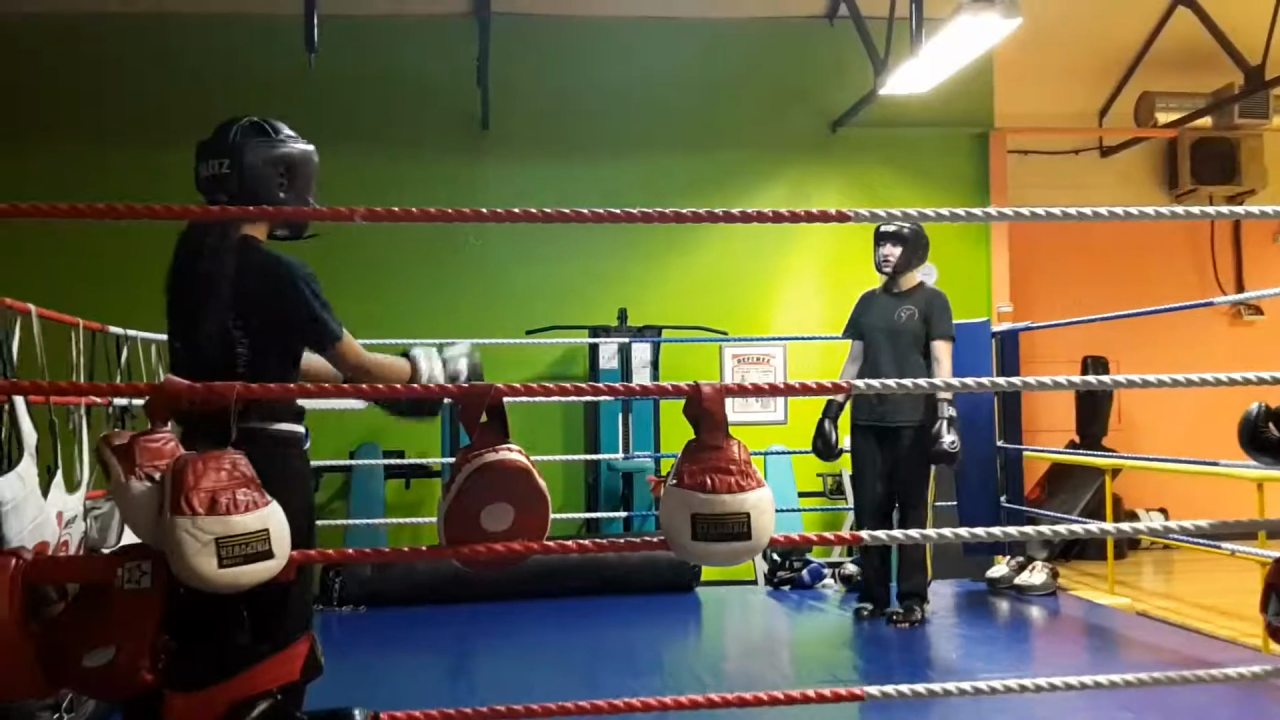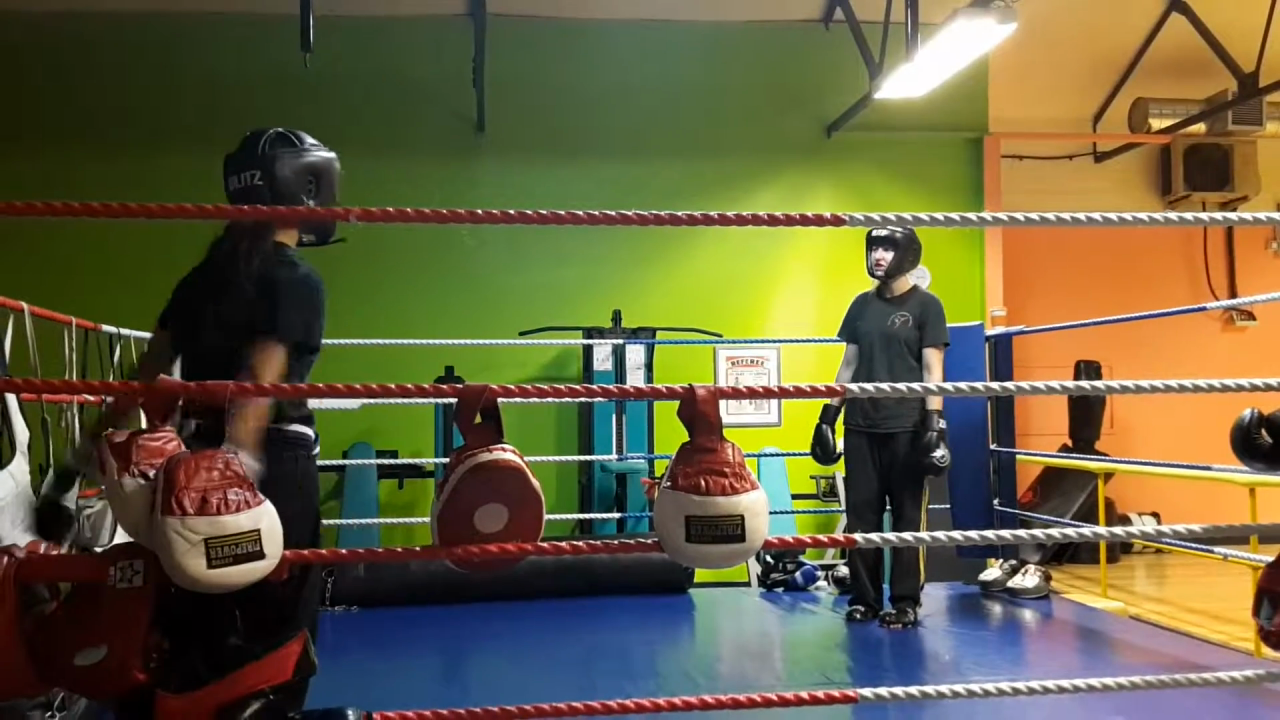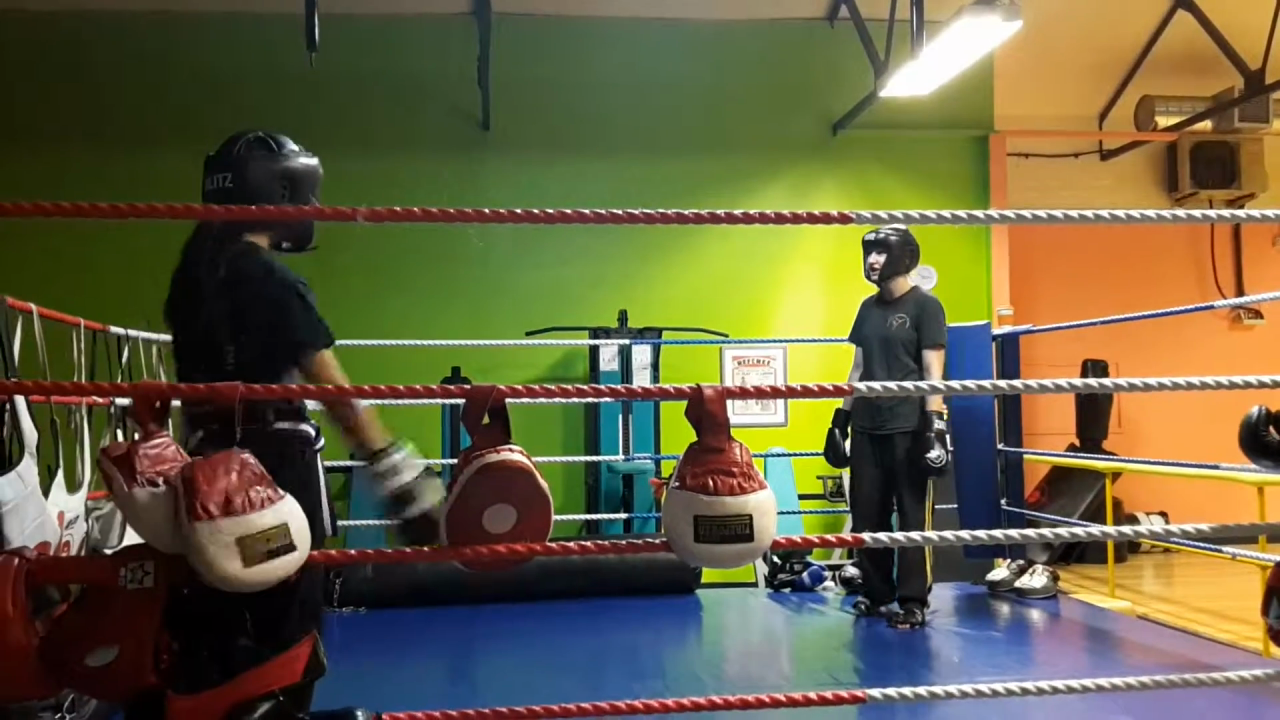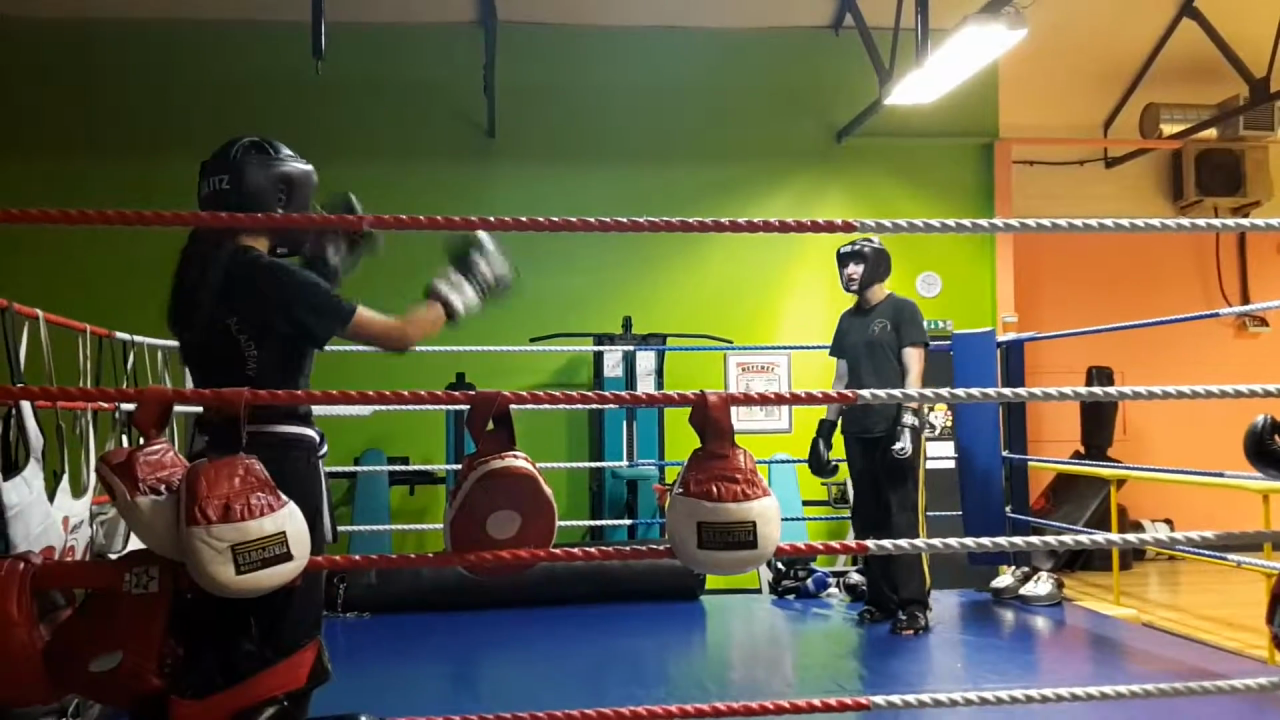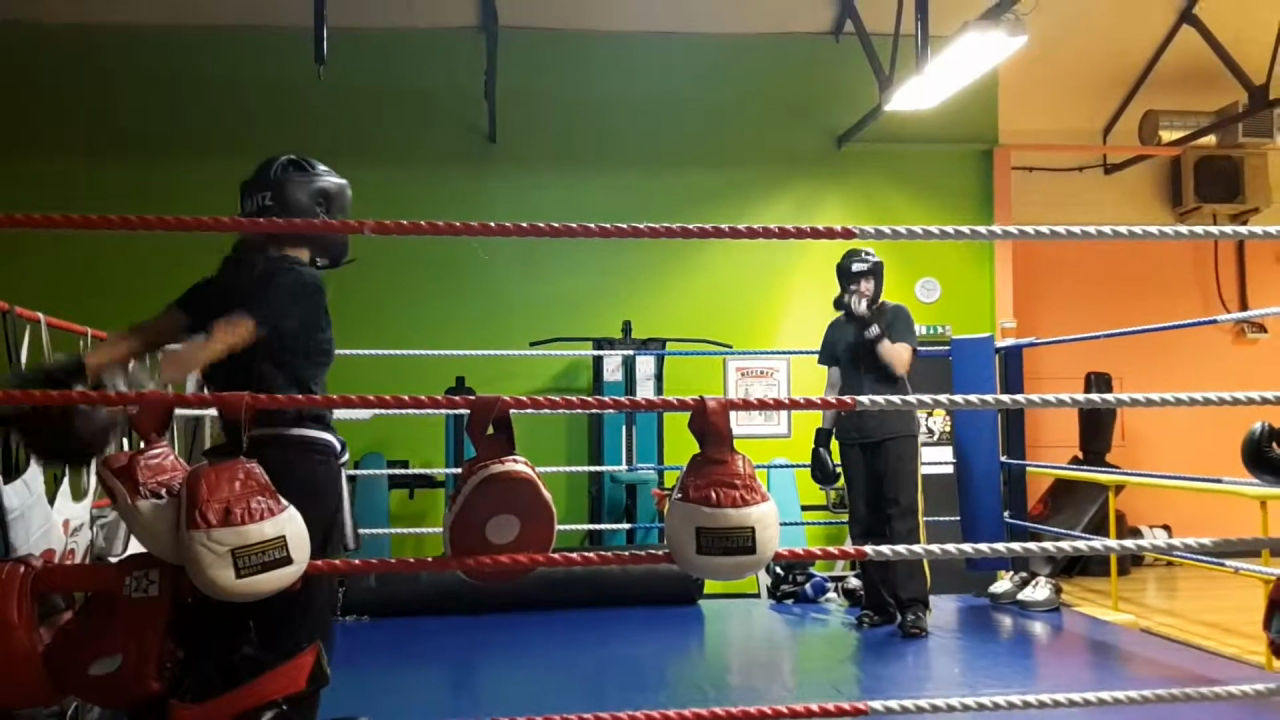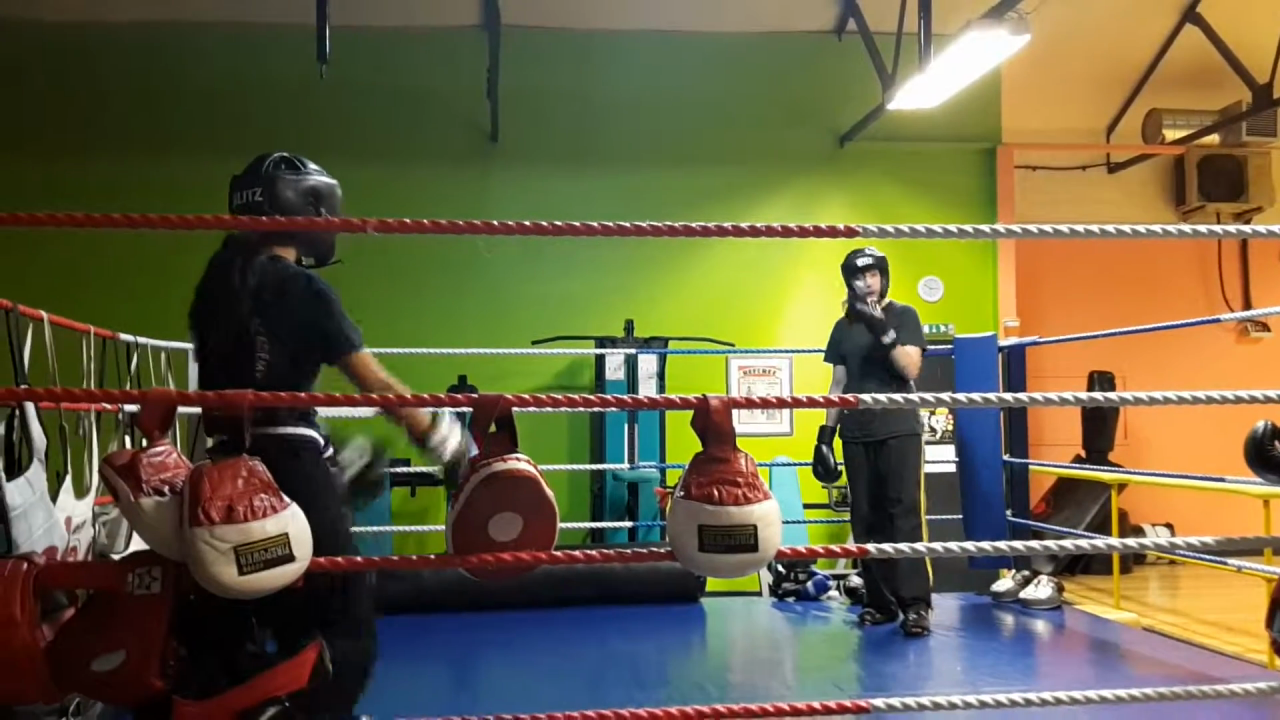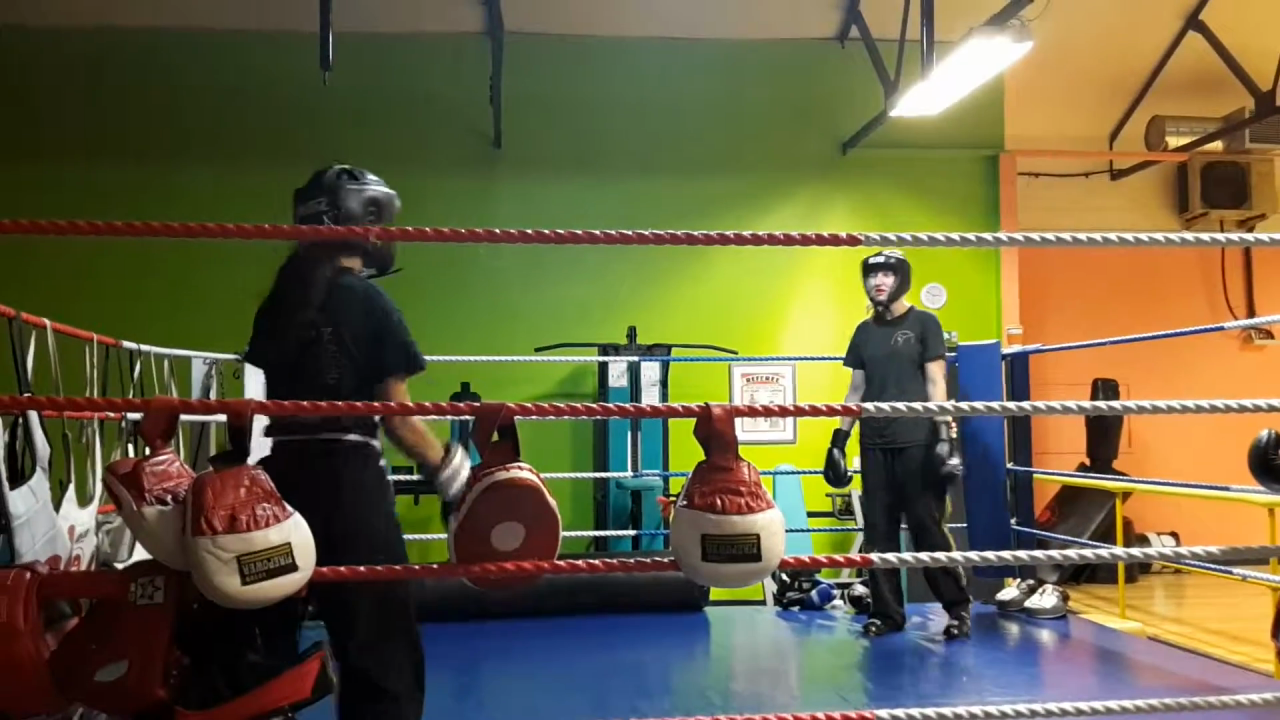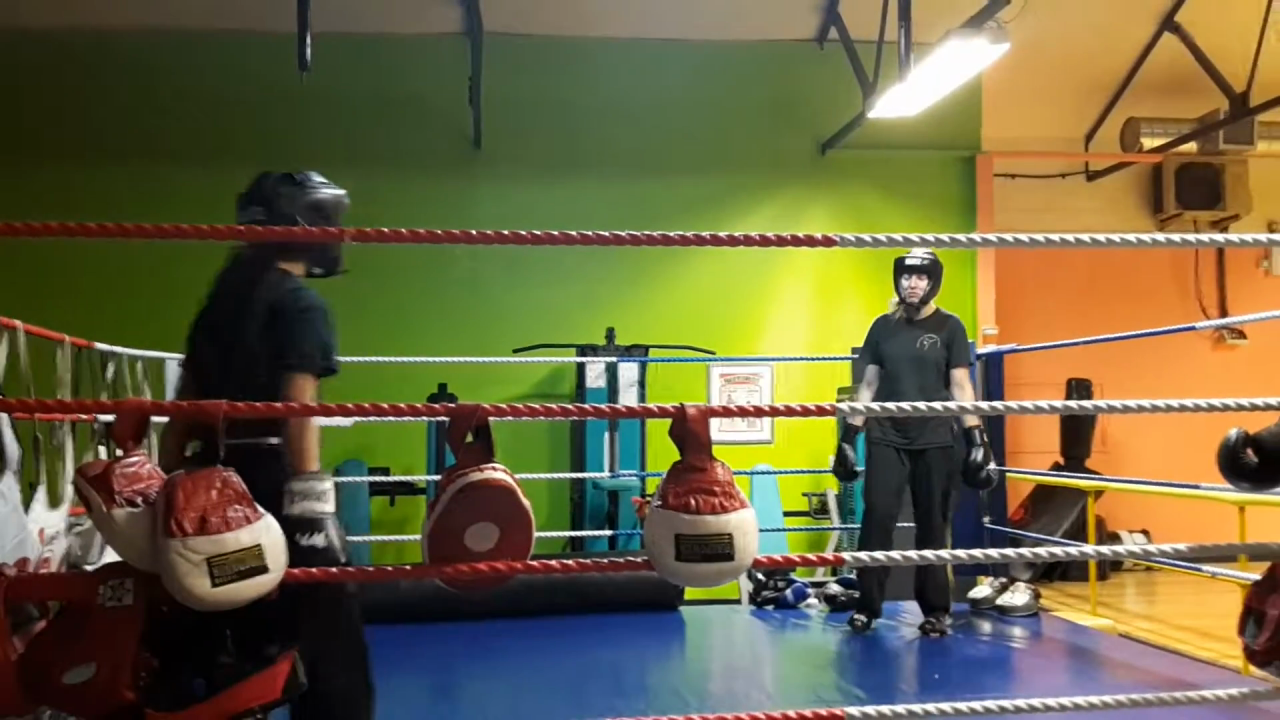
dt=0.5s
person 1, frame 1
left shoulder: (194, 263)
right shoulder: (277, 274)
right elbow: (356, 364)
left wrist: (347, 380)
right wrist: (434, 369)
left hip: (200, 460)
right hip: (268, 461)
left knee: (204, 621)
right knee: (275, 625)
person 1, frame 2
left shoulder: (212, 271)
right shoulder: (296, 281)
left elbow: (150, 369)
right elbow: (257, 386)
left hip: (203, 456)
right hip: (277, 461)
left knee: (202, 623)
right knee: (279, 624)
person 1, frame 3
left shoulder: (195, 278)
right shoulder: (272, 281)
right elbow: (335, 392)
right wrist: (407, 478)
left hip: (212, 459)
right hip: (271, 461)
left knee: (216, 625)
right knee: (282, 625)
person 1, frame 4
left shoulder: (201, 278)
right shoulder: (278, 280)
right elbow: (397, 333)
left wrist: (328, 263)
right wrist: (462, 283)
left hip: (218, 462)
right hip: (280, 464)
left knee: (215, 623)
right knee: (285, 629)
person 1, frame 5
left shoulder: (233, 280)
right shoulder: (302, 285)
left elbow: (147, 333)
right elbow: (215, 343)
left wrist: (74, 370)
left hip: (239, 463)
right hip: (300, 466)
left knee: (221, 628)
right knee: (295, 630)
person 1, frame 6
left shoulder: (219, 287)
right shoulder: (301, 289)
right elbow: (372, 382)
left wrist: (339, 456)
right wrist: (442, 435)
left hip: (226, 466)
right hip: (289, 468)
left knee: (221, 630)
right knee: (343, 630)
person 1, frame 7
left shoulder: (280, 302)
right shoulder: (370, 304)
right elbow: (396, 417)
right wrist: (453, 471)
left hip: (280, 473)
right hip: (346, 475)
right knee: (379, 639)
person 1, frame 8
left shoulder: (221, 304)
right shoulder: (300, 307)
left elbow: (183, 414)
right elbow: (295, 412)
right wrist: (313, 513)
right hip: (268, 483)
left knee: (223, 649)
right knee: (328, 648)
person 2, frame 1
left shoulder: (931, 300)
right shoulder: (868, 301)
left elbow: (941, 360)
left wrist: (944, 412)
right wrist: (831, 411)
left hip: (911, 422)
right hip: (866, 421)
left knee: (913, 511)
right knee: (869, 510)
left ankle: (912, 599)
right ankle: (873, 594)
person 2, frame 2
left shoulder: (925, 305)
right shoulder: (862, 304)
left elbow: (933, 370)
left wrist: (934, 426)
right wrist: (829, 415)
left hip: (905, 427)
right hip: (860, 426)
left knee: (907, 517)
right knee: (860, 515)
left ankle: (904, 601)
right ankle: (863, 598)
person 2, frame 3
left shoulder: (925, 306)
right shoulder: (868, 307)
left elbow: (933, 371)
left wrist: (935, 427)
right wrist: (841, 419)
left hip: (907, 427)
right hip: (866, 427)
left knee: (912, 515)
right knee: (865, 514)
left ankle: (912, 601)
right ankle: (876, 593)
person 2, frame 4
left shoulder: (902, 310)
right shoulder: (848, 320)
left elbow: (914, 370)
left wrist: (907, 422)
right wrist: (825, 429)
left hip: (895, 429)
right hip: (858, 431)
left knee: (903, 516)
right knee: (867, 518)
left ankle: (914, 606)
right ankle: (881, 599)
person 2, frame 5
left shoulder: (895, 315)
right shoulder: (837, 328)
left elbow: (900, 366)
left wrist: (869, 325)
right wrist: (822, 437)
left hip: (896, 430)
right hip: (853, 436)
left knee: (902, 515)
right knee: (863, 521)
left ankle: (914, 605)
right ankle: (878, 602)
person 2, frame 6
left shoulder: (902, 316)
right shoulder: (844, 327)
left elbow: (910, 368)
left wrist: (881, 328)
right wrist: (826, 435)
left hip: (899, 429)
right hip: (857, 434)
left knee: (904, 514)
right knee: (866, 518)
left ankle: (916, 604)
right ankle: (880, 601)
person 2, frame 7
left shoulder: (924, 323)
right shoulder: (864, 331)
left elbow: (936, 381)
left wrist: (943, 431)
right wrist: (839, 439)
left hip: (917, 440)
right hip: (875, 442)
left knee: (926, 523)
right knee: (878, 528)
left ankle: (957, 606)
right ankle: (887, 611)
person 2, frame 8
left shoulder: (949, 327)
right shoulder: (883, 326)
left elbow: (961, 386)
right elbow: (869, 384)
left wrist: (976, 438)
right wrist: (849, 435)
left hip: (935, 441)
right hip: (886, 437)
left knee: (933, 526)
right knee: (877, 517)
left ankle: (936, 610)
right ankle: (868, 603)
